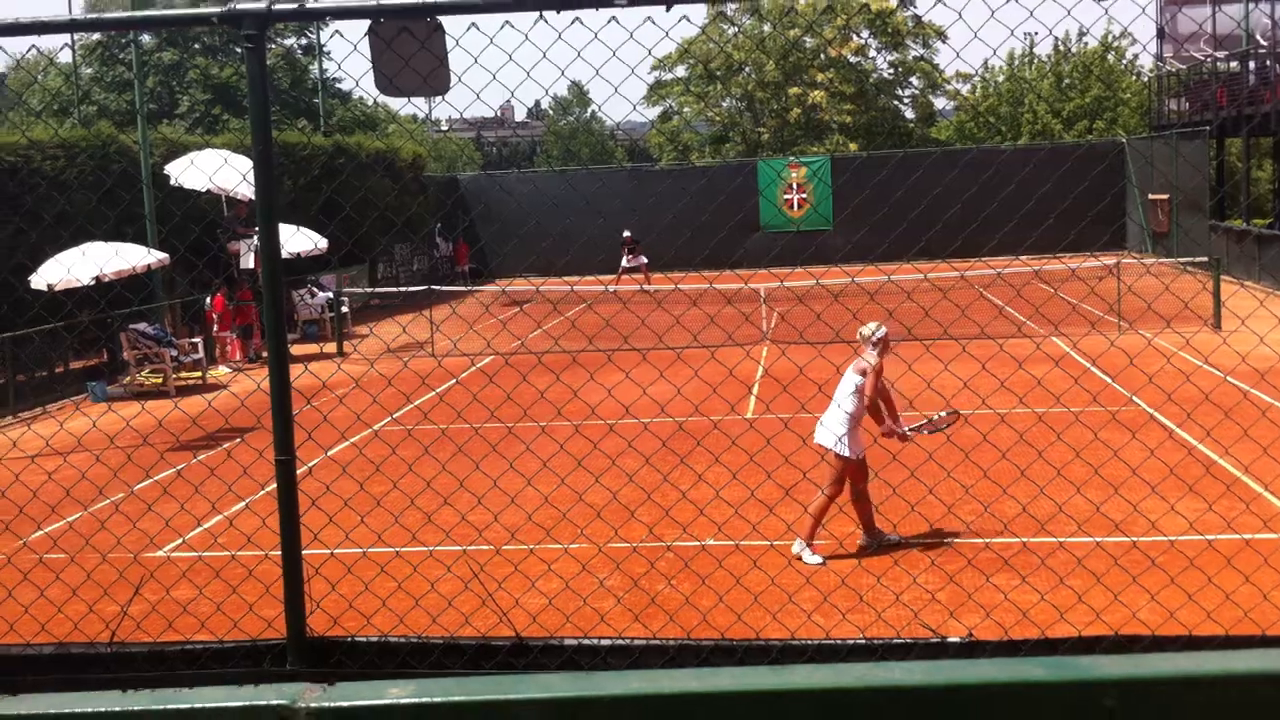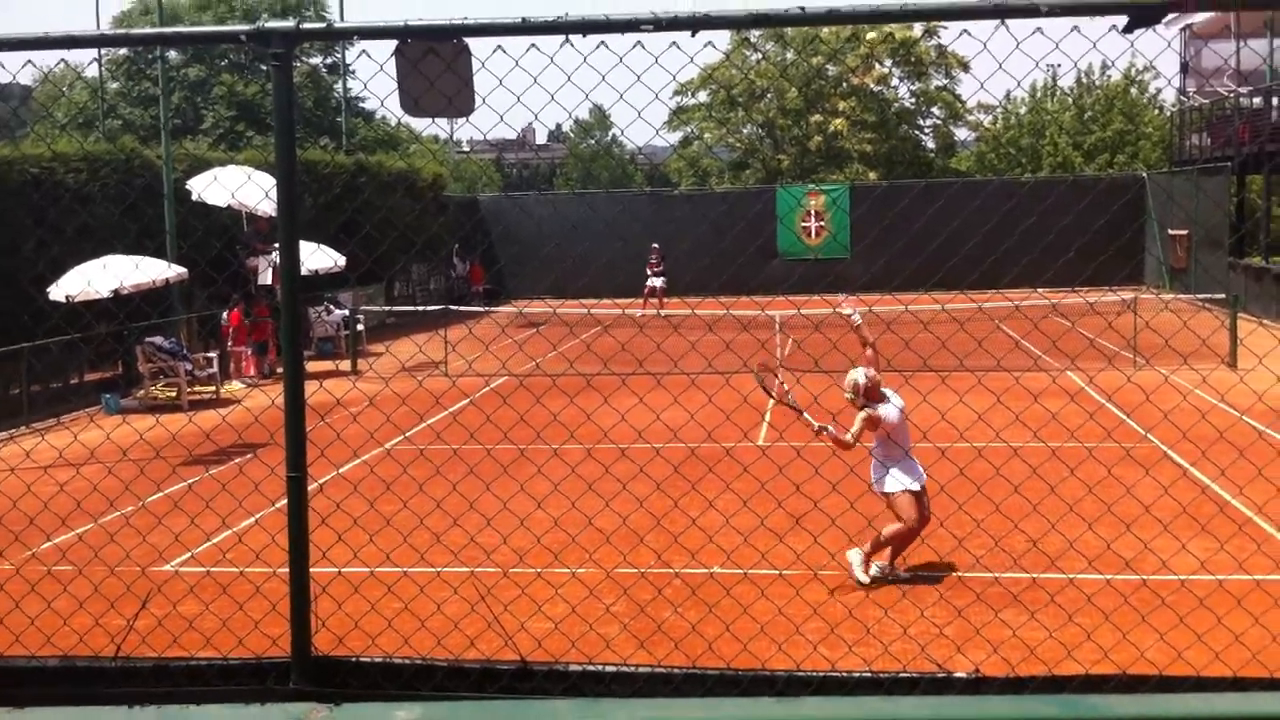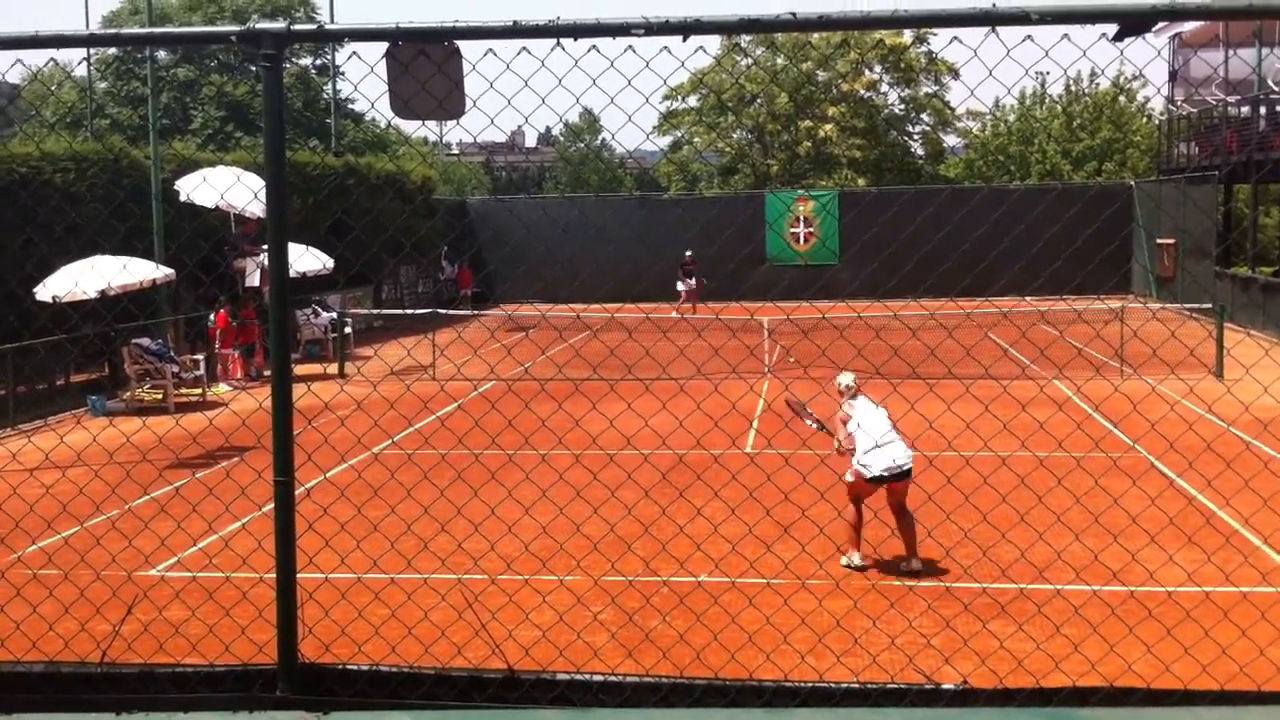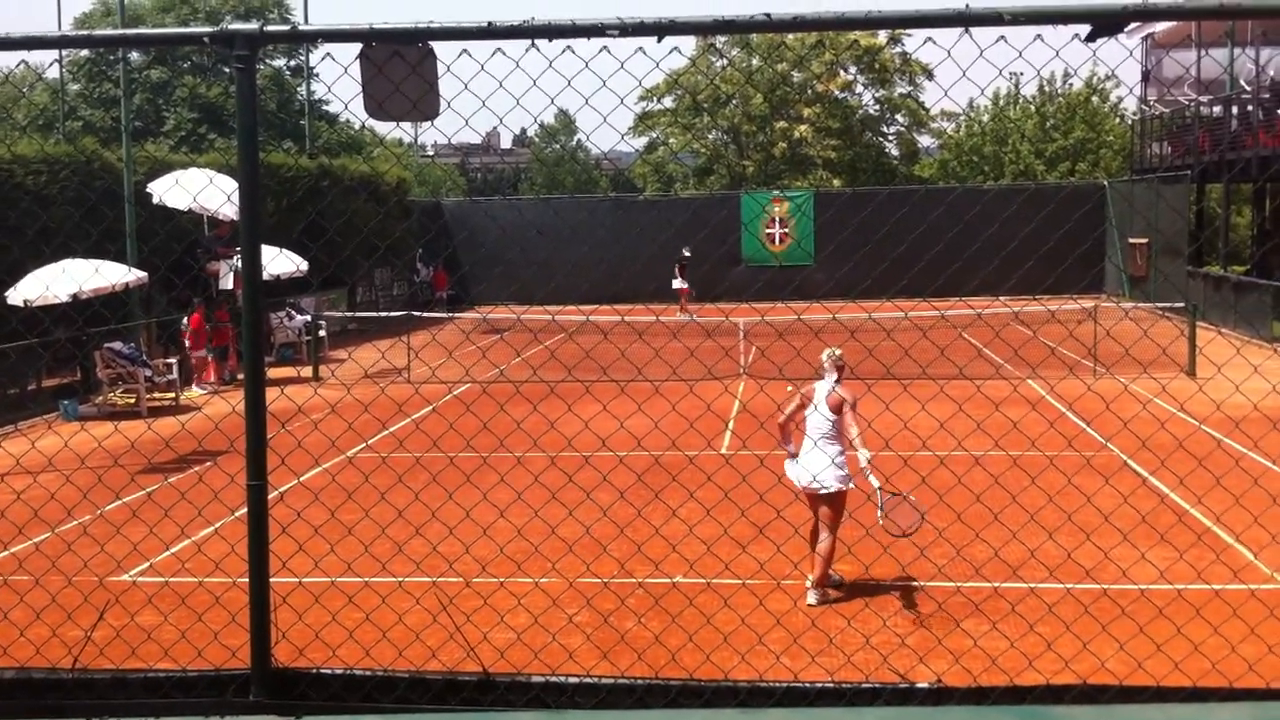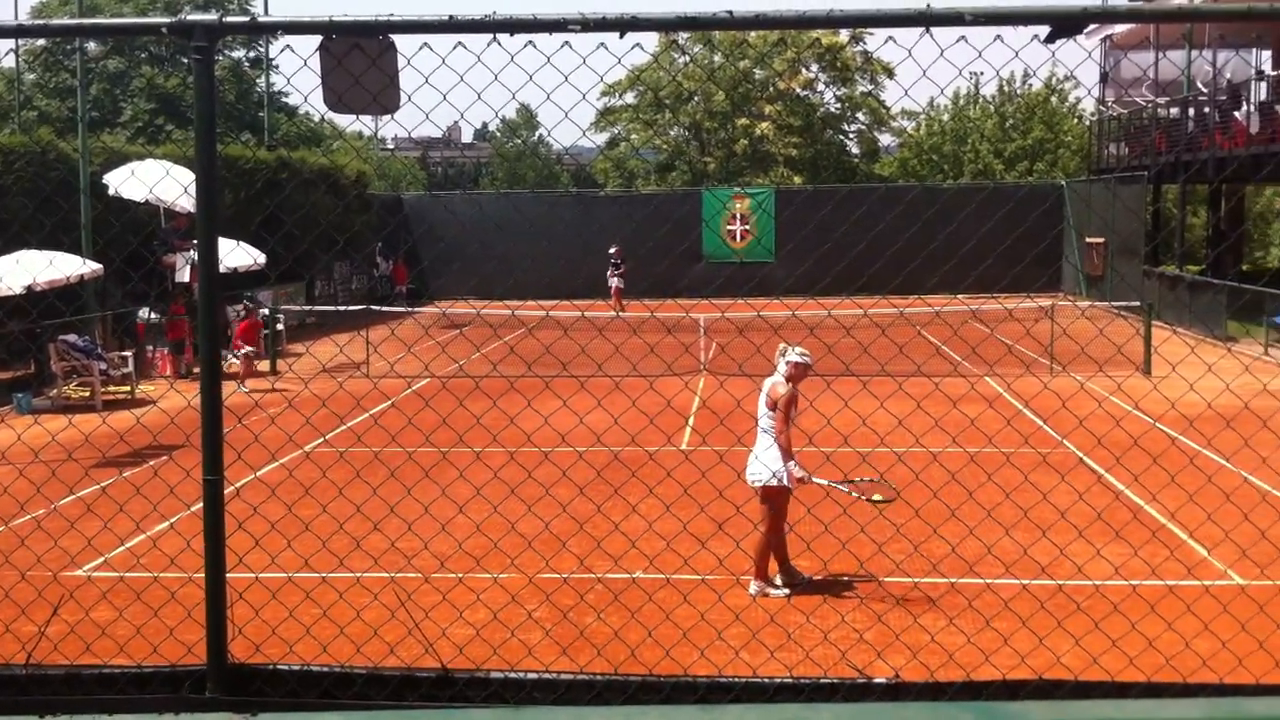
dt=1s
person 1, frame 1
left shoulder: (870, 362)
right shoulder: (873, 362)
left elbow: (884, 395)
right elbow: (869, 401)
left wrist: (896, 424)
right wrist: (885, 426)
left hip: (846, 431)
right hip: (838, 431)
left knee: (860, 483)
right knee: (833, 488)
left ankle: (871, 534)
right ankle: (803, 543)
person 1, frame 2
left shoulder: (878, 389)
right shoulder: (869, 415)
left elbow: (870, 346)
right elbow: (848, 441)
left wrist: (855, 318)
right wrist: (830, 432)
left hip: (906, 465)
right hip: (891, 471)
left knee: (921, 518)
right knee: (911, 522)
left ankle: (887, 565)
right ankle: (862, 554)
person 1, frame 3
left shoulder: (842, 412)
right shoulder: (874, 402)
left elbow: (844, 446)
left wrist: (839, 448)
left hip: (870, 463)
right hip: (899, 458)
left knee: (855, 500)
right knee: (899, 509)
left ankle: (854, 554)
right ankle: (913, 559)
person 1, frame 4
left shoulder: (809, 391)
right shoulder: (844, 394)
left elbow: (783, 420)
right elbow: (850, 427)
left wrist: (789, 448)
right wrist: (863, 455)
left hip: (805, 465)
right hip: (829, 468)
left knee: (819, 523)
right knee: (828, 530)
left ankle: (818, 574)
right ankle: (816, 589)
person 1, frame 5
left shoulder: (771, 383)
right shoulder: (784, 390)
right elbow: (781, 433)
right wrist: (794, 467)
left hip: (767, 461)
right hip: (772, 464)
left knee: (778, 522)
right knee: (770, 525)
left ankle: (786, 572)
right ankle: (759, 581)
